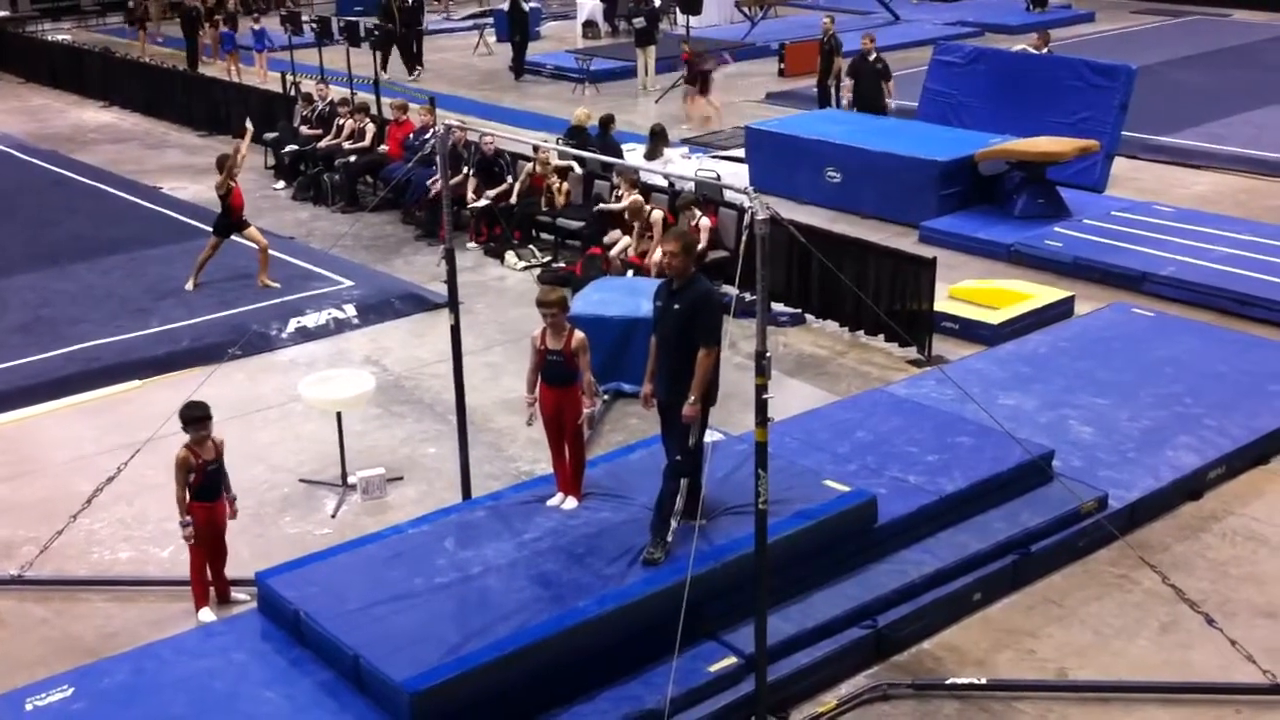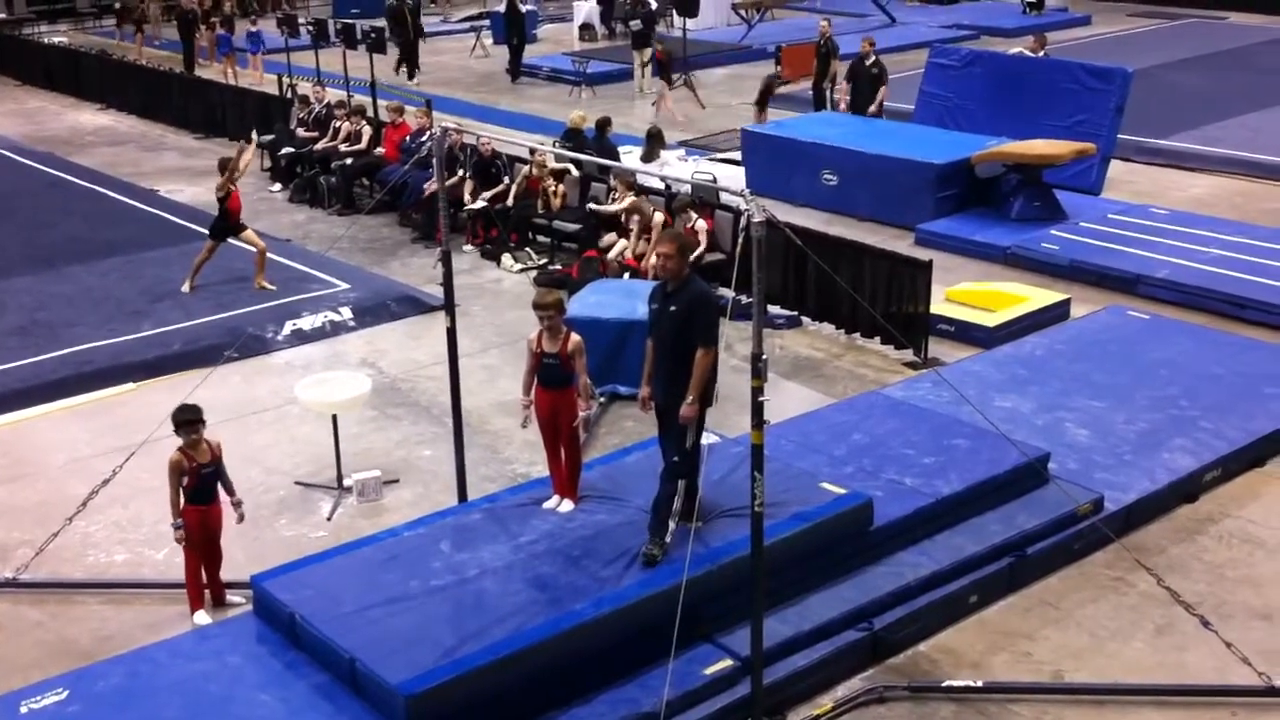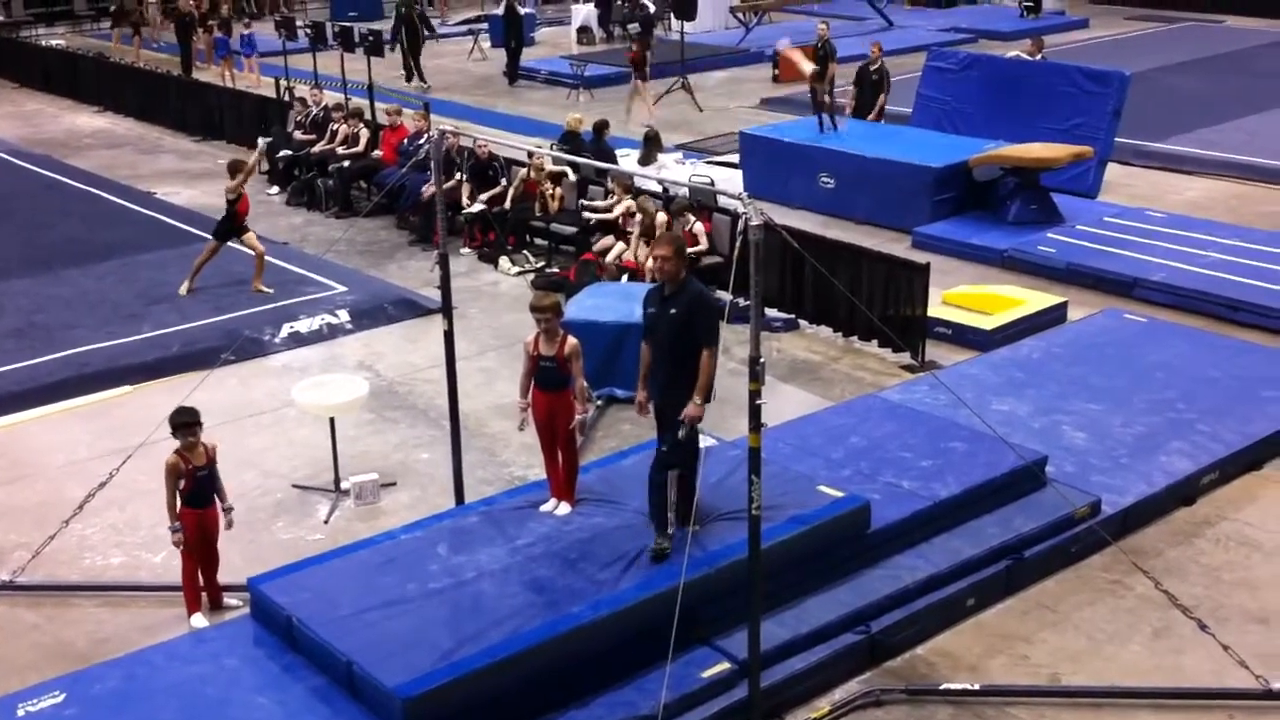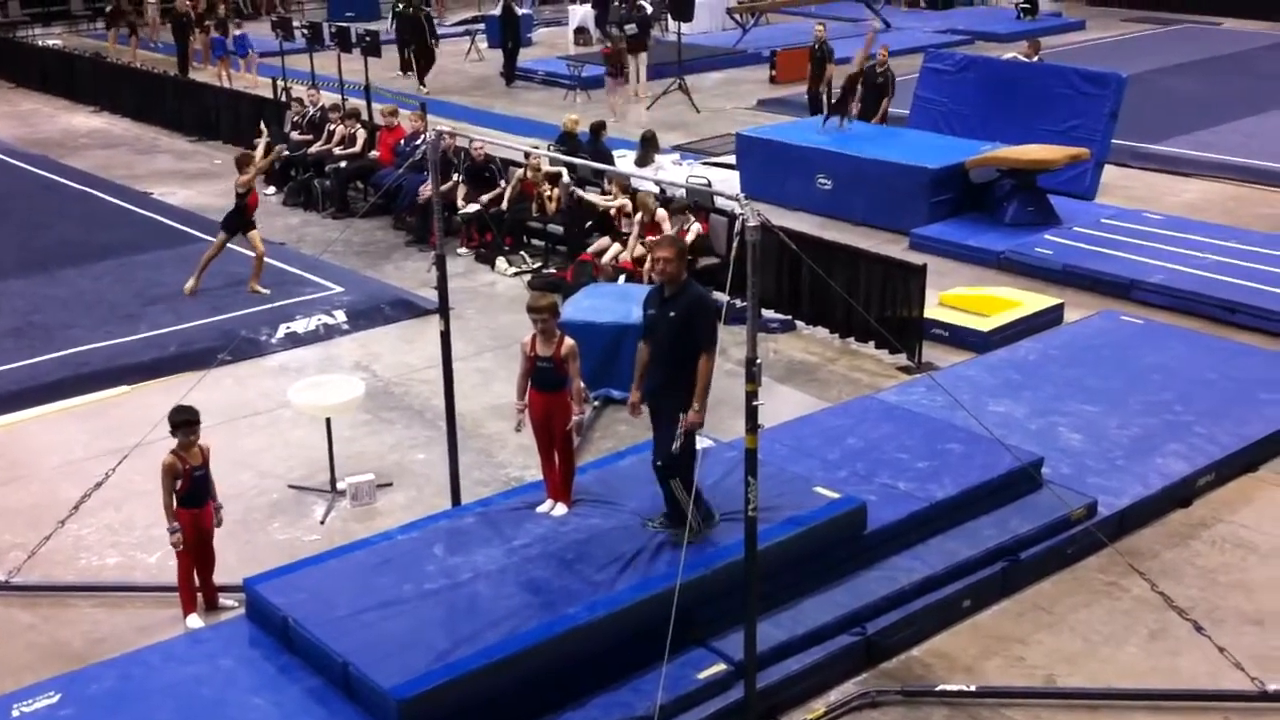
dt=0.3s
person 1, frame 1
left shoulder: (705, 296)
right shoulder: (663, 289)
left elbow: (708, 351)
left wrist: (695, 399)
right wrist: (649, 380)
left hip: (690, 394)
right hip: (667, 389)
left knee: (679, 463)
right knee: (680, 455)
left ankle: (660, 535)
right ankle: (690, 508)
person 1, frame 2
left shoulder: (701, 296)
right shoulder: (657, 292)
left elbow: (705, 351)
left wrist: (693, 399)
right wrist: (646, 383)
left hip: (688, 395)
right hip: (663, 390)
left knee: (677, 463)
right knee: (675, 457)
left ankle: (659, 535)
right ankle: (687, 509)
person 1, frame 3
left shoulder: (700, 299)
right shoulder: (652, 296)
left elbow: (709, 353)
left wrist: (698, 400)
right wrist: (642, 387)
left hip: (686, 394)
right hip: (662, 391)
left knee: (665, 459)
right knee: (679, 456)
left ankle: (664, 531)
right ankle: (682, 515)
person 1, frame 4
left shoulder: (699, 302)
right shoulder: (653, 297)
left elbow: (707, 356)
left wrist: (698, 406)
right wrist: (636, 387)
left hip: (683, 398)
right hip: (657, 393)
left knee: (666, 462)
right knee: (675, 459)
left ankle: (700, 517)
right ankle: (677, 514)
person 2, frame 1
left shoulder: (578, 339)
right shoulder: (537, 337)
left elbow: (586, 374)
right elbow: (533, 370)
left wrist: (589, 405)
right wrist: (530, 401)
left hip: (571, 395)
right hip: (548, 395)
left knee: (574, 445)
right knee: (555, 445)
left ankle: (574, 492)
right ankle: (561, 489)
person 2, frame 2
left shoulder: (574, 342)
right shoulder: (533, 340)
left elbow: (582, 377)
right elbow: (529, 373)
left wrist: (584, 408)
right wrist: (526, 404)
left hip: (566, 398)
right hip: (543, 398)
left knee: (570, 448)
right knee: (551, 448)
left ankle: (570, 495)
right ankle: (558, 492)
person 2, frame 3
left shoulder: (571, 345)
right shoulder: (530, 343)
left elbow: (578, 380)
right elbow: (526, 376)
left wrist: (581, 411)
right wrist: (523, 407)
left hip: (563, 401)
right hip: (540, 401)
left knee: (567, 451)
right knee: (548, 450)
left ankle: (568, 498)
right ankle: (555, 495)
person 2, frame 4
left shoulder: (568, 345)
right shoulder: (527, 344)
left elbow: (575, 380)
right elbow: (523, 377)
left wrist: (578, 412)
right wrist: (520, 408)
left hip: (560, 402)
right hip: (537, 402)
left knee: (564, 452)
right knee: (545, 451)
left ankle: (564, 499)
right ankle: (551, 496)
person 3, frame 1
left shoulder: (217, 443)
right shoulder: (185, 456)
right elbow: (180, 490)
left wrist: (231, 499)
right wrist: (185, 522)
left hip: (218, 506)
right hip: (198, 511)
left knee: (219, 552)
right knee: (200, 558)
left ankle: (223, 593)
right ankle: (202, 605)
person 3, frame 2
left shoulder: (214, 446)
right shoulder: (178, 459)
left elbow: (223, 476)
right elbow: (174, 493)
left wrist: (236, 502)
right wrist: (177, 525)
left hip: (214, 509)
right hip: (193, 514)
left knee: (214, 555)
right knee: (194, 561)
left ankle: (219, 595)
right ankle: (197, 608)
person 3, frame 3
left shoulder: (210, 449)
right shoulder: (174, 462)
right elbow: (171, 496)
left wrist: (227, 509)
right wrist: (175, 528)
left hip: (211, 512)
right hip: (190, 517)
left knee: (211, 558)
right knee: (191, 563)
left ankle: (216, 599)
right ankle: (194, 611)
person 3, frame 4
left shoulder: (204, 450)
right shoulder: (171, 462)
right elbow: (167, 497)
left wrist: (217, 507)
right wrist: (173, 528)
left hip: (205, 512)
right hip: (185, 516)
left knee: (207, 558)
right knee: (187, 564)
left ankle: (212, 599)
right ankle: (190, 611)
